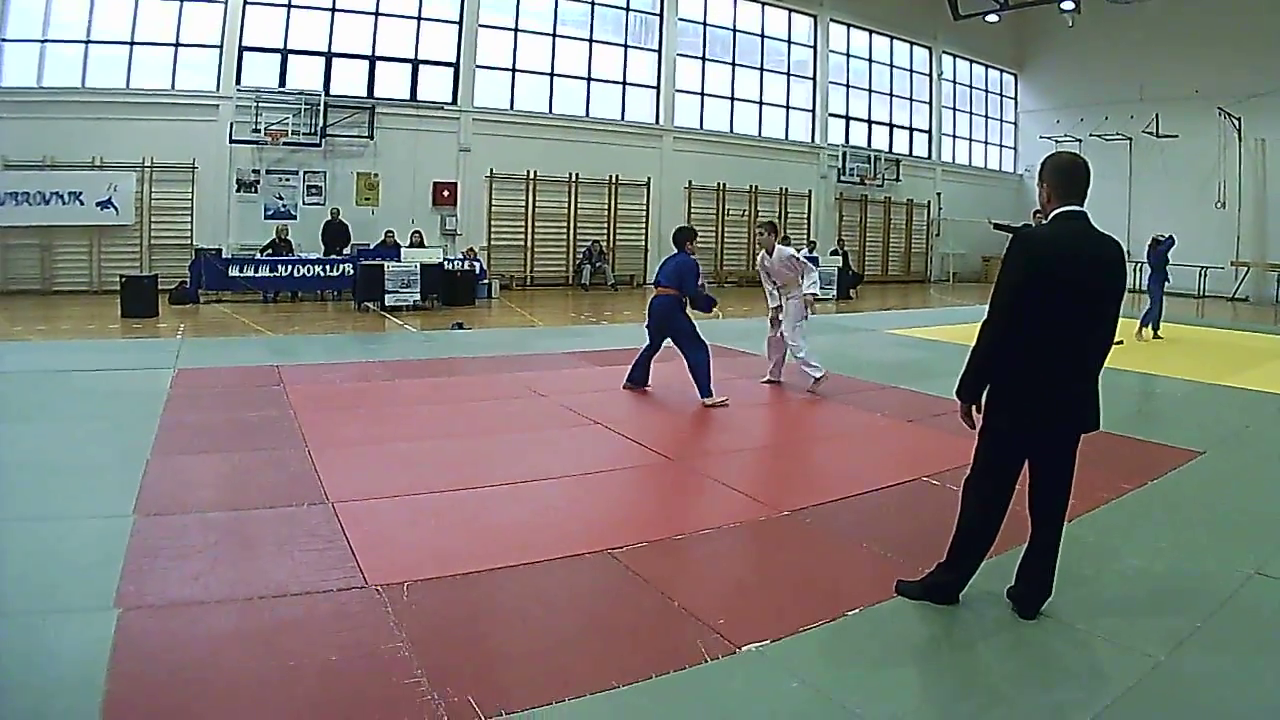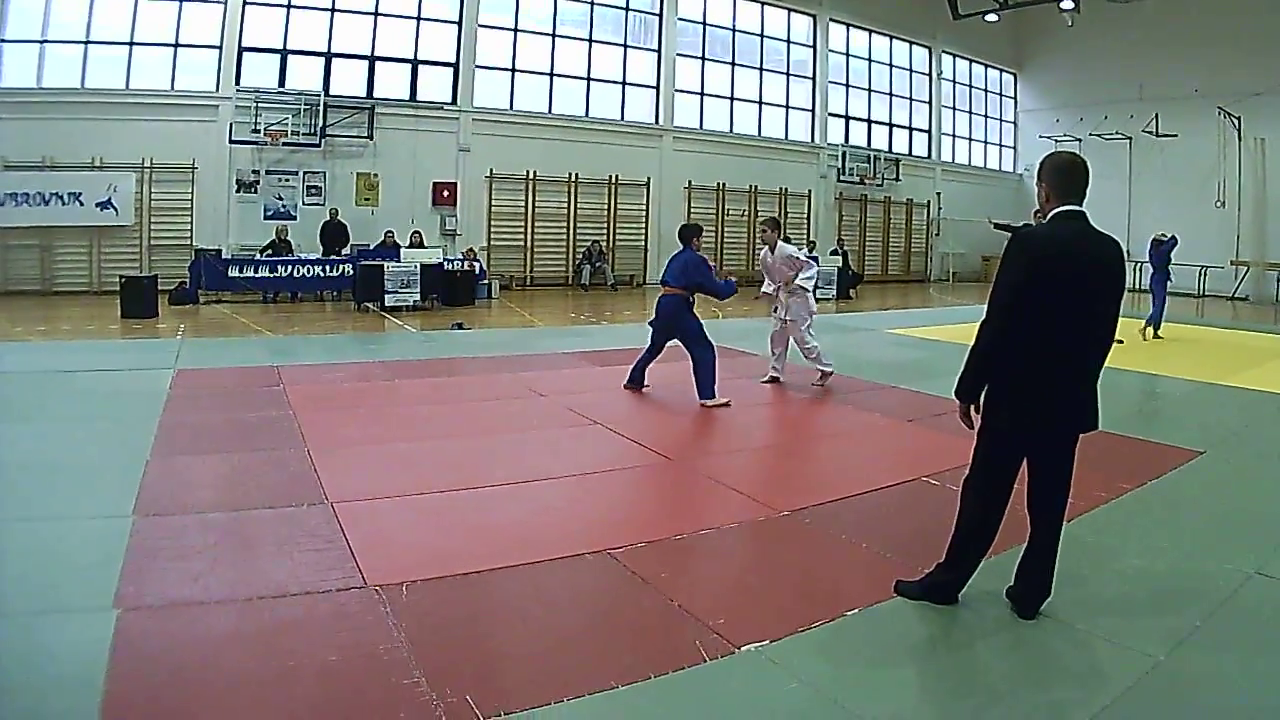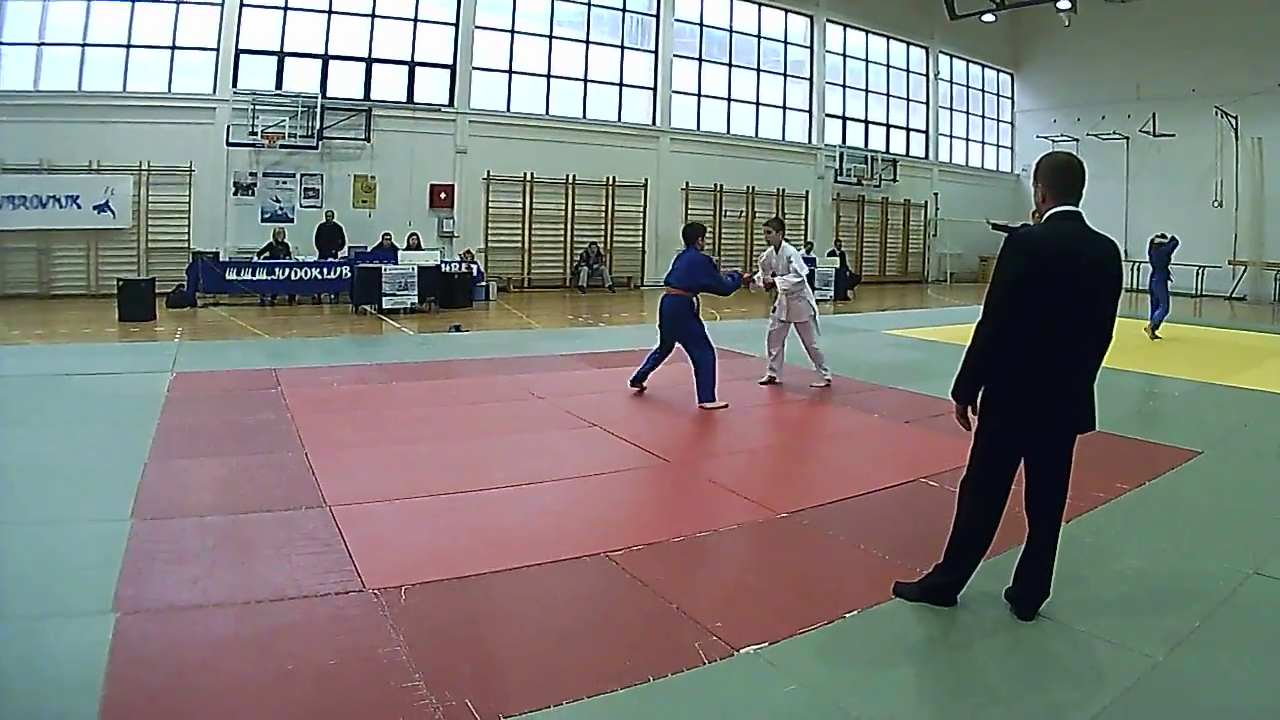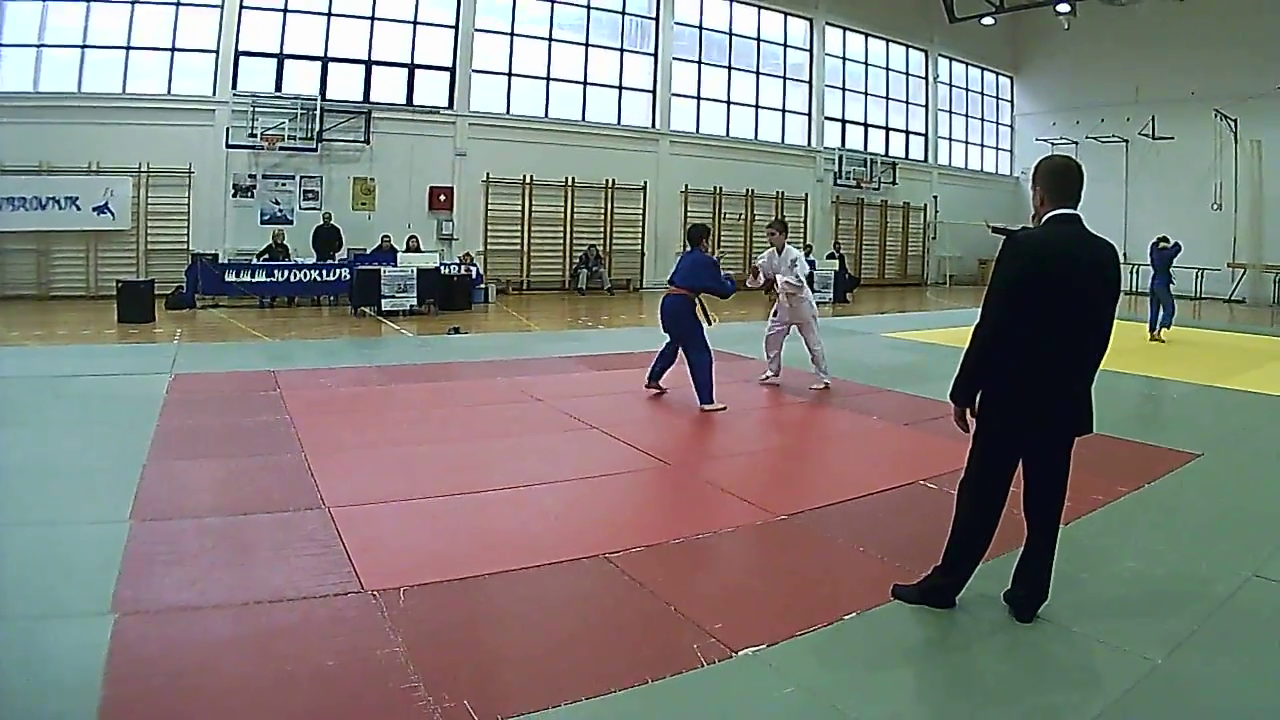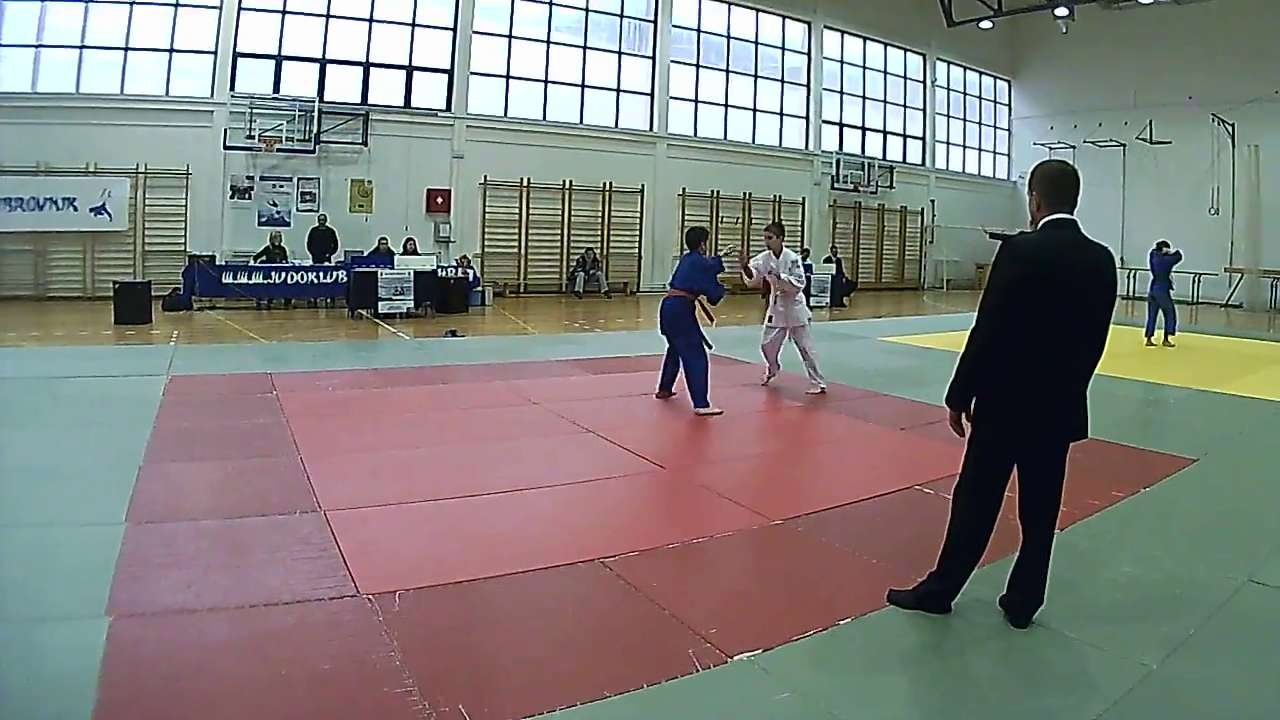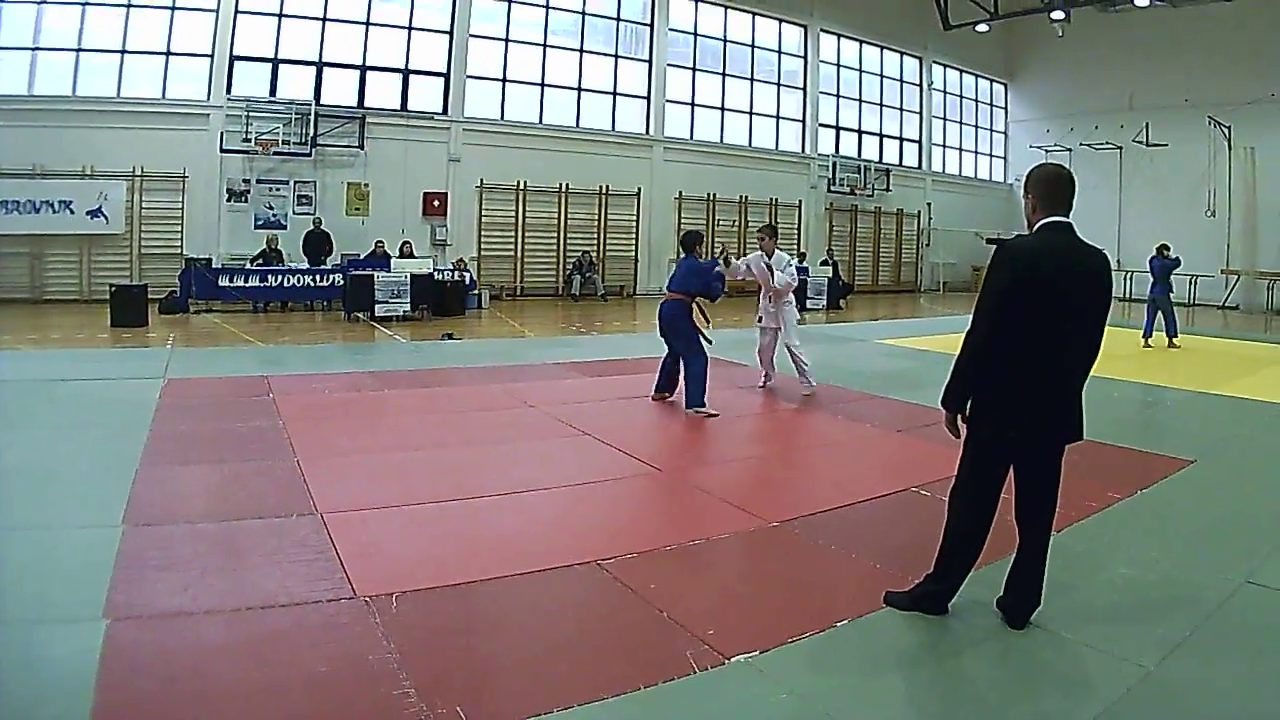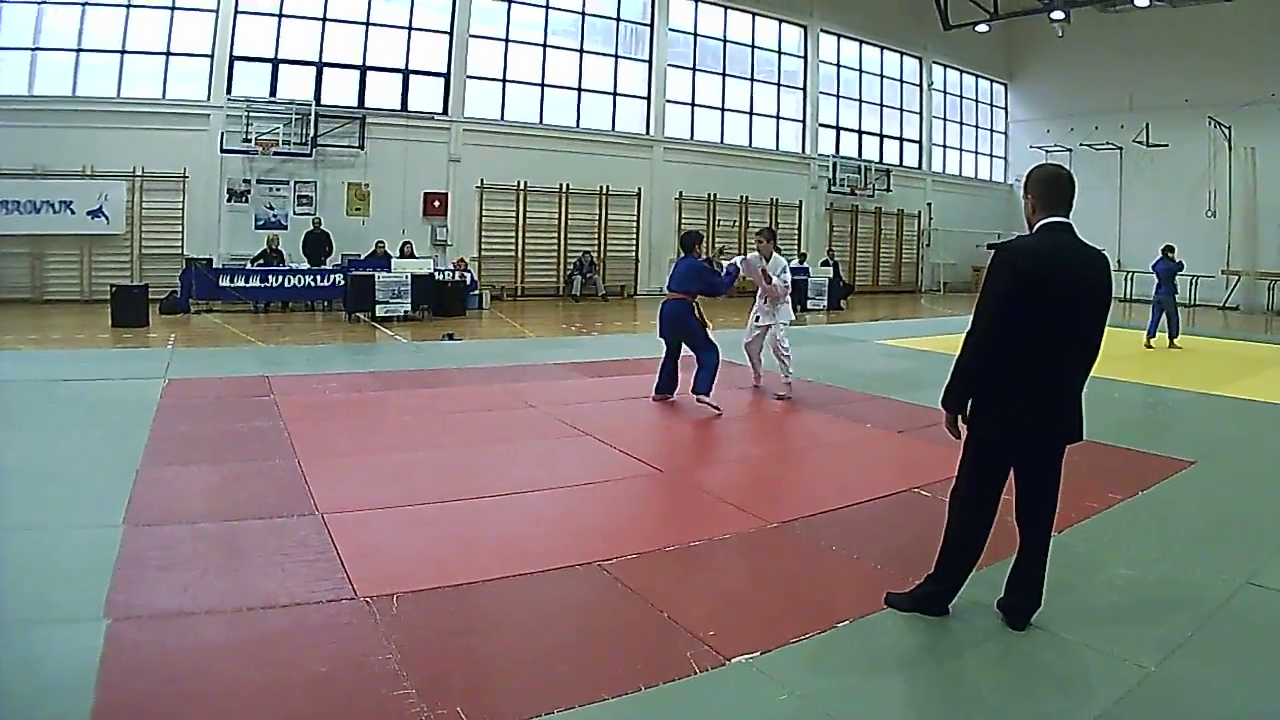
dt=0.1s
person 1, frame 1
left shoulder: (1031, 243)
right shoulder: (1111, 252)
left elbow: (999, 325)
right elbow: (1105, 331)
left wrist: (970, 389)
left hip: (1019, 396)
right hip: (1074, 398)
left knee: (986, 492)
right knee: (1051, 501)
left ankle: (946, 581)
right ankle: (1031, 592)
person 1, frame 2
left shoulder: (1030, 242)
right shoulder: (1110, 251)
left elbow: (998, 325)
right elbow: (1105, 331)
left wrist: (968, 388)
left hip: (1017, 395)
right hip: (1072, 398)
left knee: (985, 493)
right knee: (1049, 501)
left ankle: (947, 581)
right ankle: (1029, 593)
person 1, frame 3
left shoulder: (1025, 243)
right shoulder: (1107, 252)
left elbow: (993, 325)
right elbow: (1102, 332)
left wrist: (965, 389)
left hip: (1013, 396)
right hip: (1068, 399)
left knee: (982, 494)
right knee: (1047, 501)
left ankle: (945, 583)
right ankle: (1029, 594)
person 1, frame 4
left shoulder: (1024, 246)
right shoulder: (1105, 255)
left elbow: (992, 329)
right elbow: (1100, 335)
left wrist: (963, 392)
left hip: (1012, 398)
right hip: (1066, 401)
left knee: (981, 496)
right knee: (1045, 504)
left ankle: (944, 584)
right ankle: (1027, 596)
person 1, frame 5
left shoulder: (1020, 251)
right shoulder: (1102, 260)
left elbow: (987, 332)
right elbow: (1096, 340)
left wrist: (959, 396)
left hip: (1007, 402)
right hip: (1061, 406)
left knee: (976, 501)
right knee: (1041, 509)
left ankle: (939, 590)
right ankle: (1023, 601)
person 1, frame 6
left shoulder: (1015, 254)
right shoulder: (1096, 263)
left elbow: (982, 335)
right elbow: (1091, 342)
left wrist: (955, 398)
left hip: (1002, 405)
right hip: (1057, 408)
left knee: (972, 503)
right knee: (1036, 511)
left ankle: (936, 591)
right ankle: (1019, 603)
person 1, frame 7
left shoulder: (1015, 255)
right shoulder: (1096, 263)
left elbow: (982, 335)
right elbow: (1091, 343)
left wrist: (955, 399)
left hip: (1003, 406)
right hip: (1057, 409)
left knee: (973, 504)
right knee: (1037, 512)
left ankle: (936, 592)
right ankle: (1020, 604)
person 2, frame 1
left shoulder: (670, 260)
right shoulder: (689, 263)
right elbow: (694, 295)
left wrist: (698, 288)
right wrist: (709, 302)
left hip: (656, 305)
right hip: (671, 307)
left knee: (653, 344)
right knee: (697, 349)
left ankle: (634, 381)
right ankle: (707, 396)
person 2, frame 2
left shoulder: (677, 258)
right shoulder: (697, 260)
right elbow: (714, 288)
right wrist: (731, 284)
left hip: (664, 304)
right hip: (679, 307)
left knee: (656, 345)
right knee: (703, 349)
left ankle: (634, 381)
right ankle: (708, 397)
person 2, frame 3
left shoulder: (681, 257)
right shoulder: (702, 260)
right elbow: (722, 286)
right wrist: (738, 277)
left hip: (667, 303)
right hip: (681, 307)
left knee: (665, 345)
right knee: (703, 352)
left ankle: (638, 379)
right ankle: (706, 399)
person 2, frame 4
left shoulder: (687, 257)
right shoulder: (704, 261)
right elbow: (723, 291)
right wrist: (729, 280)
left hip: (670, 303)
right hip: (682, 307)
left knee: (674, 344)
right knee: (700, 352)
left ankle: (653, 379)
right ankle: (705, 401)
person 2, frame 5
left shoulder: (686, 259)
right shoulder: (702, 264)
right elbow: (714, 296)
left wrist: (720, 257)
right wrist: (720, 287)
left hip: (669, 306)
right hip: (681, 308)
left knee: (676, 349)
right knee: (695, 355)
left ankle: (664, 388)
right ankle: (701, 405)
person 2, frame 6
left shoulder: (684, 264)
right shoulder: (699, 267)
right elbow: (713, 293)
left wrist: (716, 261)
right wrist: (720, 276)
left hip: (667, 309)
right hip: (679, 312)
left knee: (674, 351)
right knee: (696, 357)
left ankle: (661, 390)
right ankle: (695, 404)
person 2, frame 7
left shoulder: (681, 263)
right shoulder: (699, 266)
right elbow: (720, 287)
right wrist: (733, 270)
left hip: (668, 309)
right hip: (682, 310)
left knee: (672, 351)
right knee: (709, 352)
left ankle: (662, 391)
right ankle: (702, 392)
person 3, frame 1
left shoulder: (787, 253)
right shoulder: (762, 259)
left elbow: (811, 271)
right elbow: (769, 285)
left wrist: (809, 294)
right wrist: (774, 307)
left hip: (796, 299)
right hip: (781, 300)
left knee: (793, 340)
right knee: (774, 339)
left ankle: (817, 374)
right ankle: (774, 374)
person 3, frame 2
left shoulder: (788, 252)
right shoulder: (764, 255)
left elbow: (811, 268)
left wrist: (799, 285)
right wrist: (766, 290)
left hip: (798, 297)
right hip: (783, 298)
left knee: (802, 337)
right knee: (777, 336)
left ankle: (826, 369)
right ankle: (775, 373)
person 3, frame 3
left shoulder: (790, 253)
right shoulder: (768, 255)
left elbow: (798, 277)
right elbow: (764, 276)
left wrist: (775, 282)
left hip: (800, 299)
right hip: (784, 299)
left knee: (809, 340)
right knee: (774, 336)
left ankle: (825, 376)
right ankle: (773, 373)
person 3, frame 4
left shoulder: (794, 255)
right shoulder: (768, 256)
left elbow: (798, 281)
right elbow: (758, 280)
left wrist: (776, 278)
right wrist: (753, 273)
left hip: (801, 302)
right hip: (783, 301)
left knee: (813, 342)
right knee: (772, 336)
left ankle: (823, 378)
right ankle: (773, 372)
person 3, frame 5
left shoulder: (792, 258)
right shoulder: (764, 258)
left elbow: (800, 283)
right elbow: (753, 280)
left wrist: (780, 277)
right wrist: (745, 268)
left hip: (794, 305)
right hip: (777, 305)
left knee: (805, 346)
right knee: (768, 344)
left ankle: (818, 383)
right ankle: (772, 370)
person 3, frame 6
left shoulder: (784, 259)
right shoulder: (755, 258)
left elbow: (792, 283)
right elbow: (737, 271)
left wrist: (773, 273)
right wrist: (728, 263)
left hip: (784, 305)
right hip: (766, 305)
left knee: (791, 344)
right knee: (764, 347)
left ankle: (807, 381)
right ankle: (768, 374)
person 3, frame 7
left shoulder: (781, 263)
left elbow: (785, 289)
left wrist: (769, 279)
left hip: (780, 306)
right hip: (762, 304)
left knee: (778, 342)
right knee: (751, 343)
left ankle: (786, 381)
right ankle: (757, 374)
